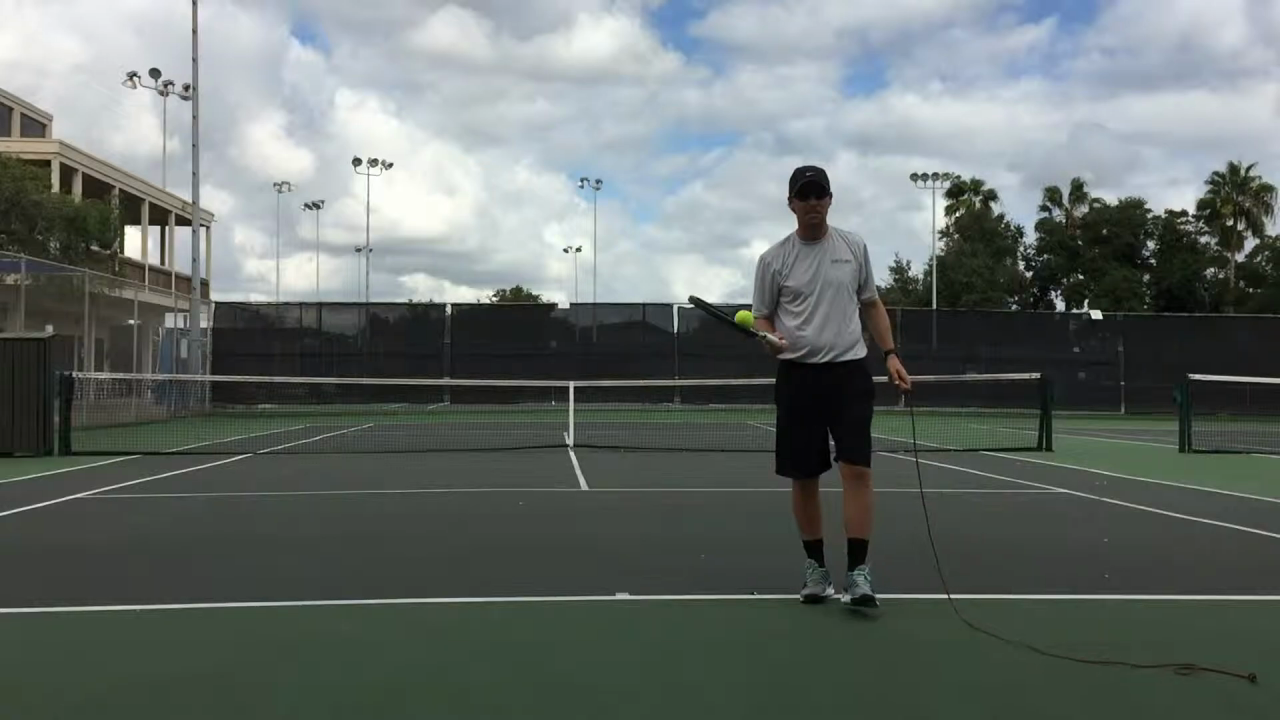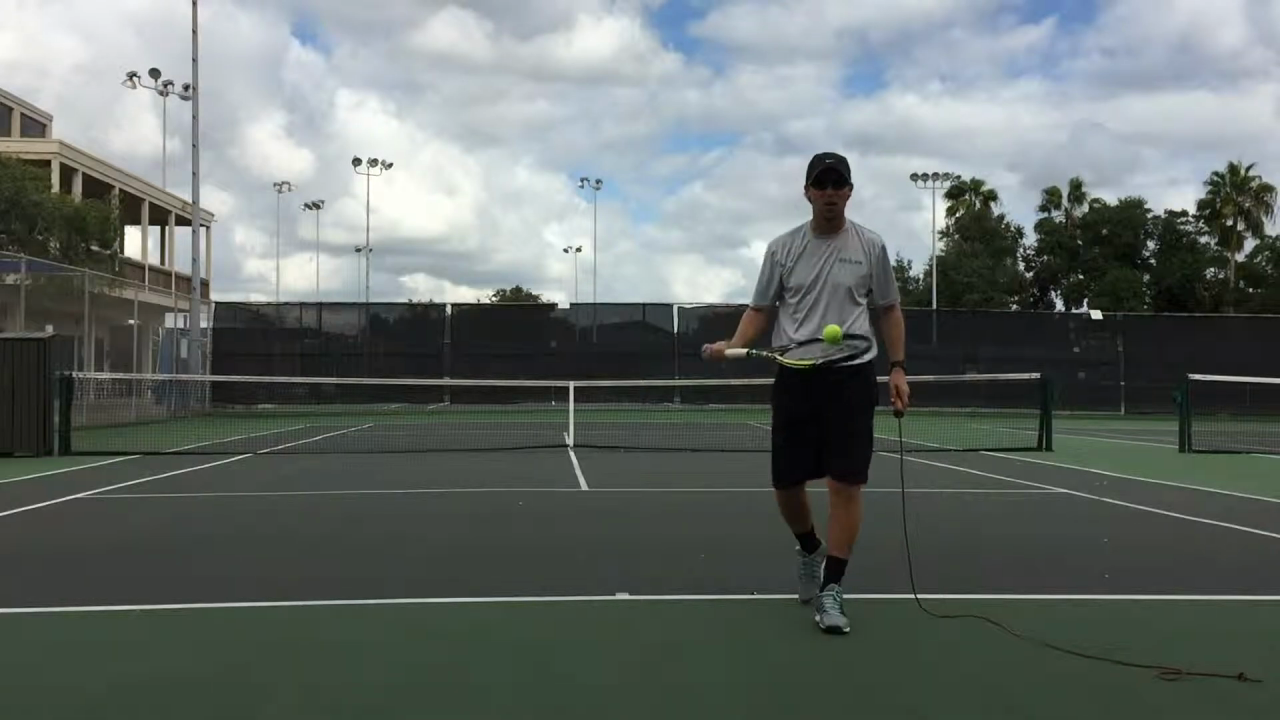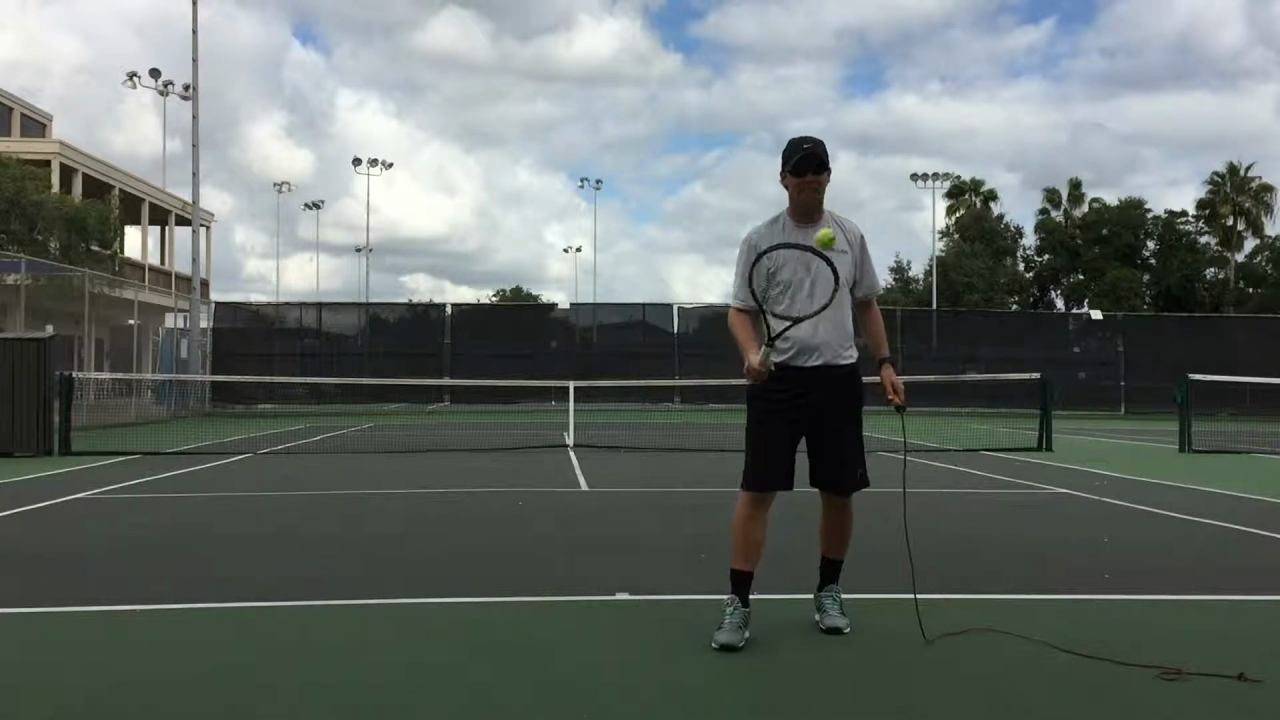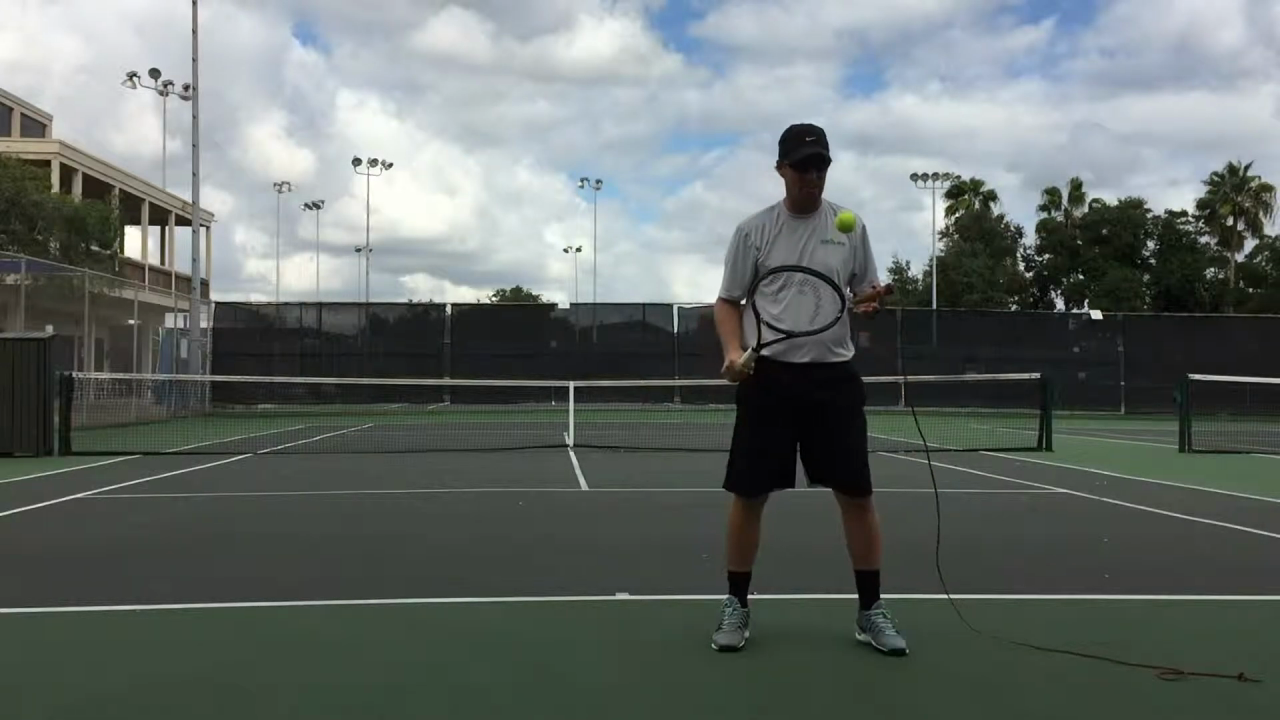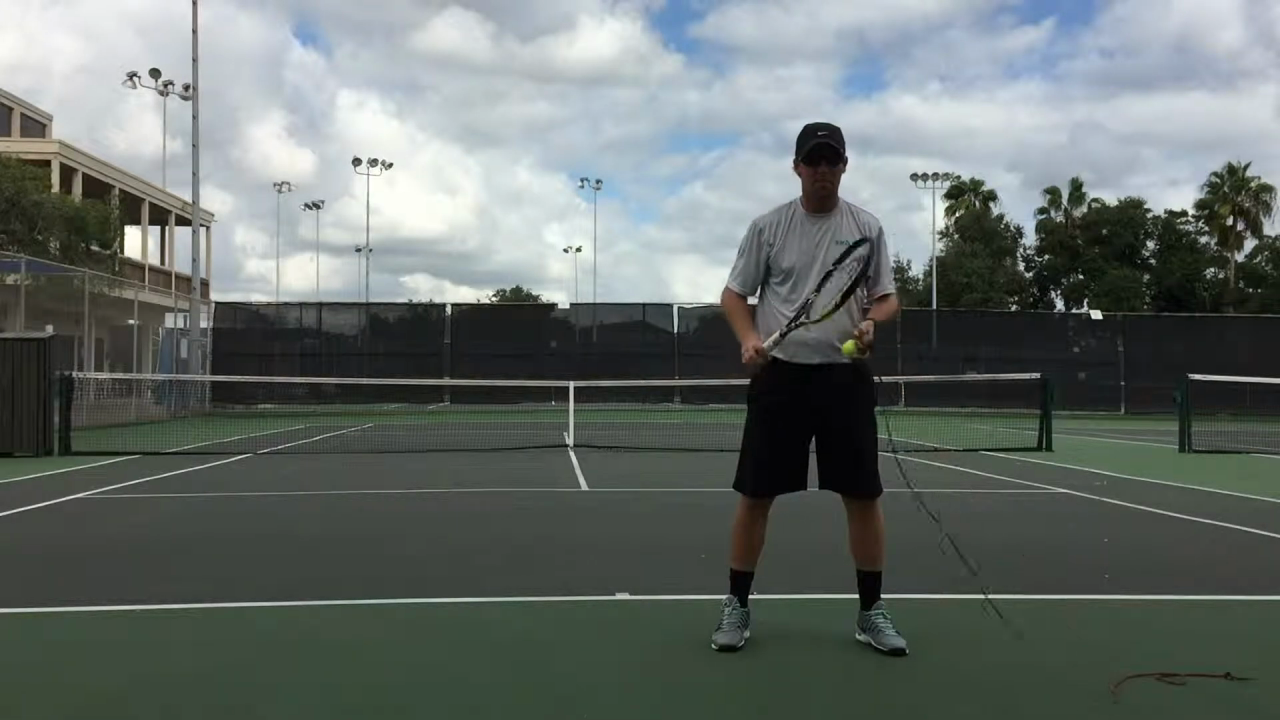
dt=0.7s
person 1, frame 1
left shoulder: (854, 247)
right shoulder: (773, 259)
left elbow: (871, 304)
right elbow: (760, 318)
left wrist: (891, 354)
right wrist: (768, 338)
left hip: (850, 371)
right hip: (797, 376)
left knee: (857, 469)
right knee: (804, 477)
left ankle: (857, 571)
right ankle: (816, 567)
person 1, frame 2
left shoulder: (870, 246)
right shoulder: (781, 248)
left elbow: (889, 309)
right elbow: (760, 310)
left wrist: (897, 367)
right wrist: (733, 346)
left hip: (850, 378)
right hip: (793, 379)
left knee: (845, 484)
right knee: (787, 483)
left ankle: (830, 590)
right ankle: (810, 551)
person 1, frame 3
left shoulder: (850, 236)
right shoulder: (760, 239)
left elbow: (866, 305)
right elbow: (741, 310)
left wrist: (885, 364)
right wrist: (750, 352)
left hip: (837, 378)
right hip: (777, 381)
left knee: (839, 493)
right knee: (757, 491)
left ankle: (828, 592)
right ankle: (738, 605)
person 1, frame 4
left shoulder: (849, 227)
right shoulder: (753, 230)
left elbow: (864, 292)
right elbow: (727, 301)
left wrist: (870, 301)
right wrist: (733, 350)
left hip: (834, 376)
right hip: (768, 377)
left knee: (856, 493)
right knee: (748, 494)
left ankle: (871, 611)
right ankle: (736, 606)
person 1, frame 5
left shoulder: (867, 227)
right shoulder: (767, 226)
left elbow: (888, 299)
right elbow: (734, 293)
left wrist: (869, 323)
right wrist: (749, 338)
left hip: (846, 377)
right hip: (780, 375)
left knee: (863, 495)
right knee: (755, 494)
left ankle: (871, 610)
right ankle: (737, 604)
